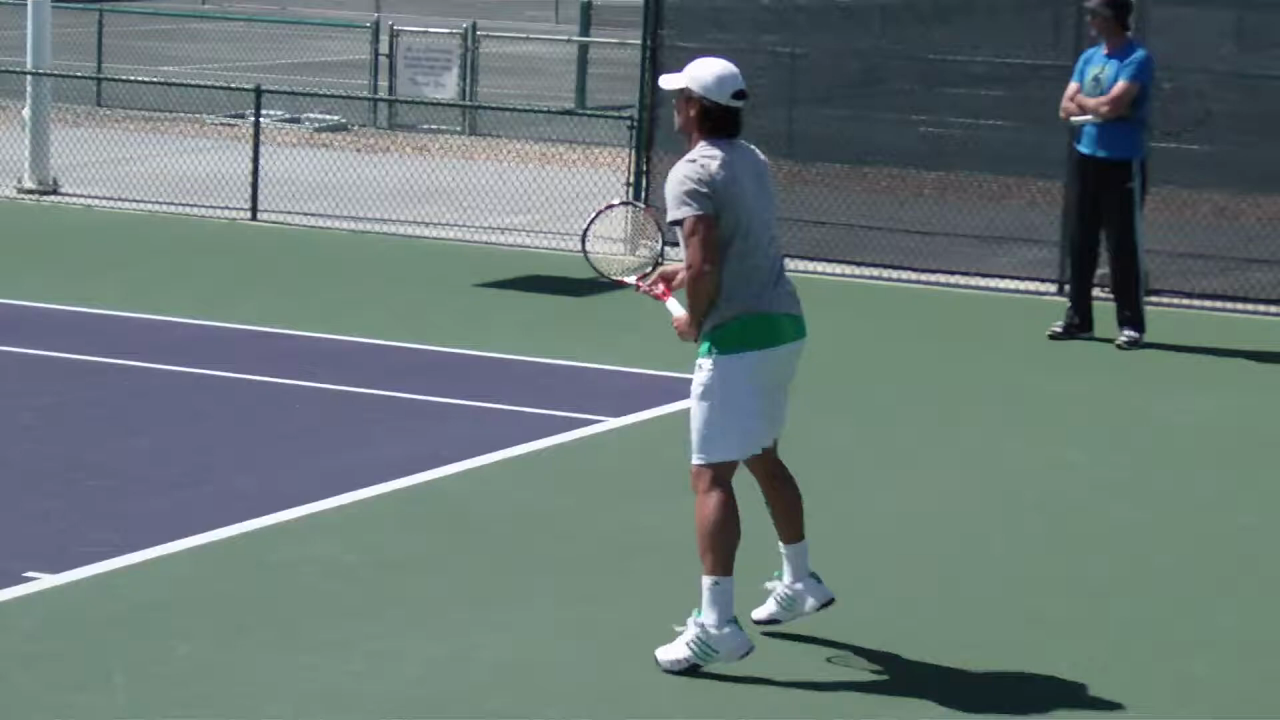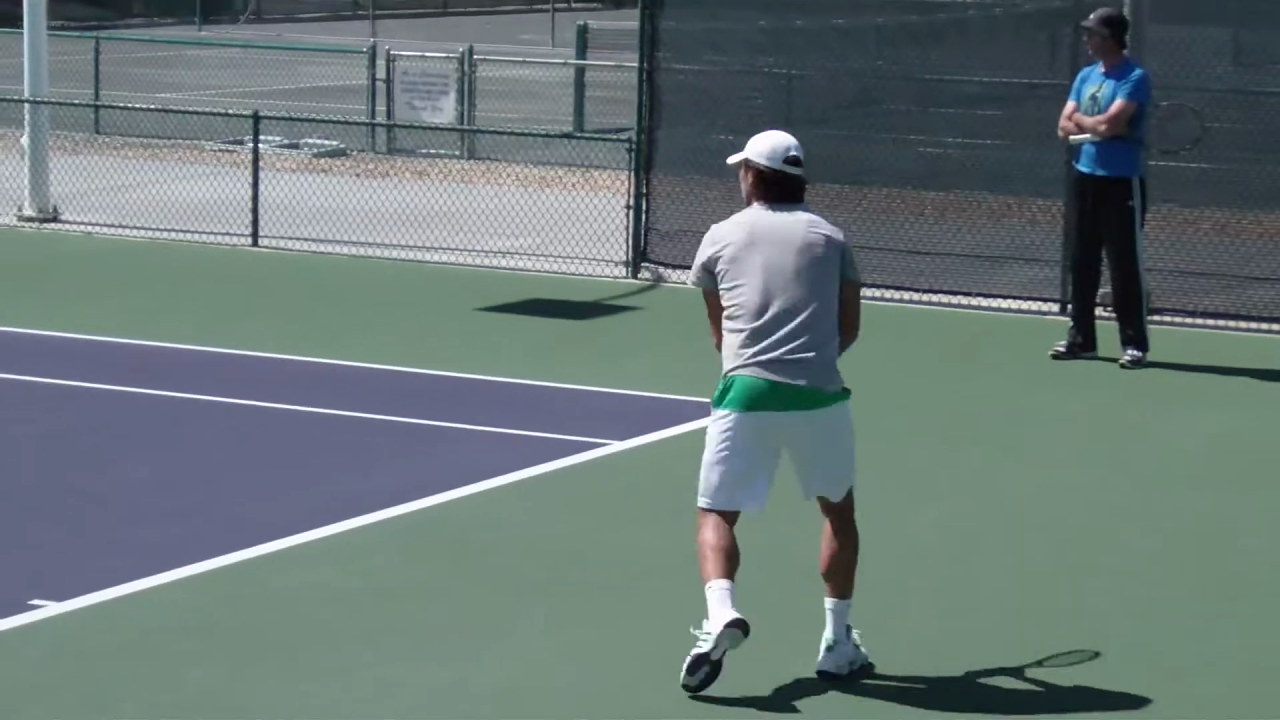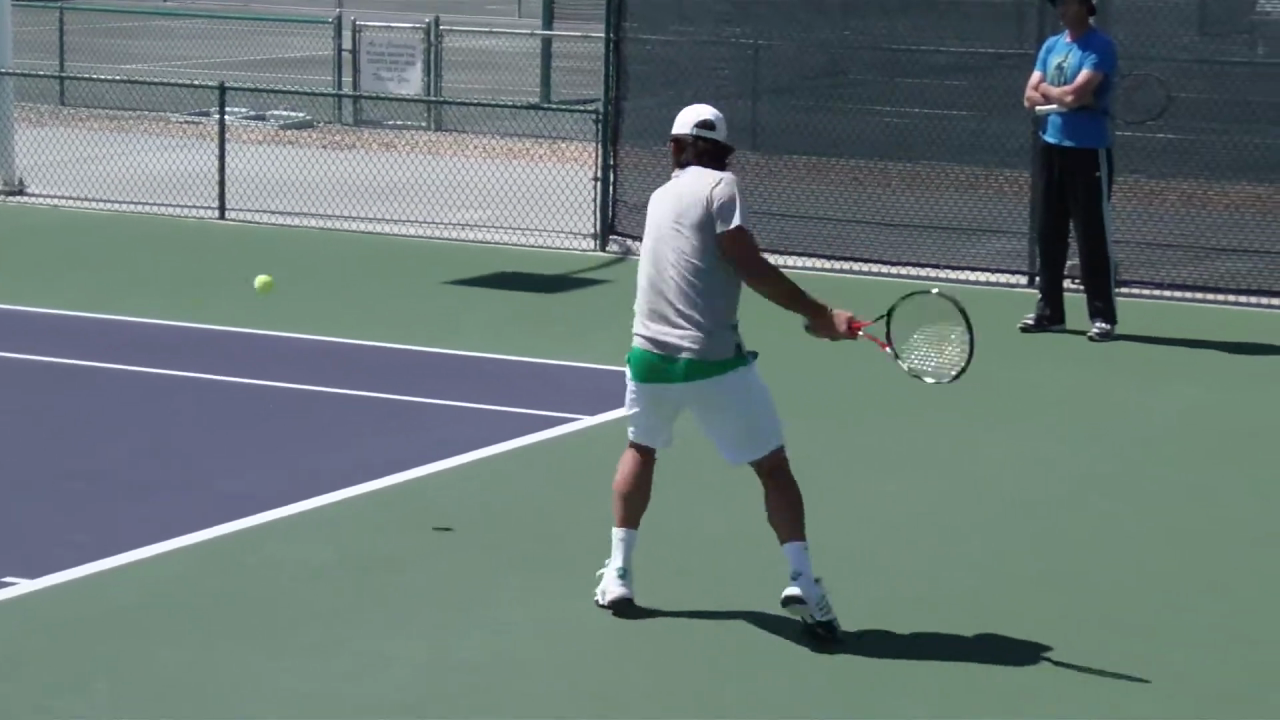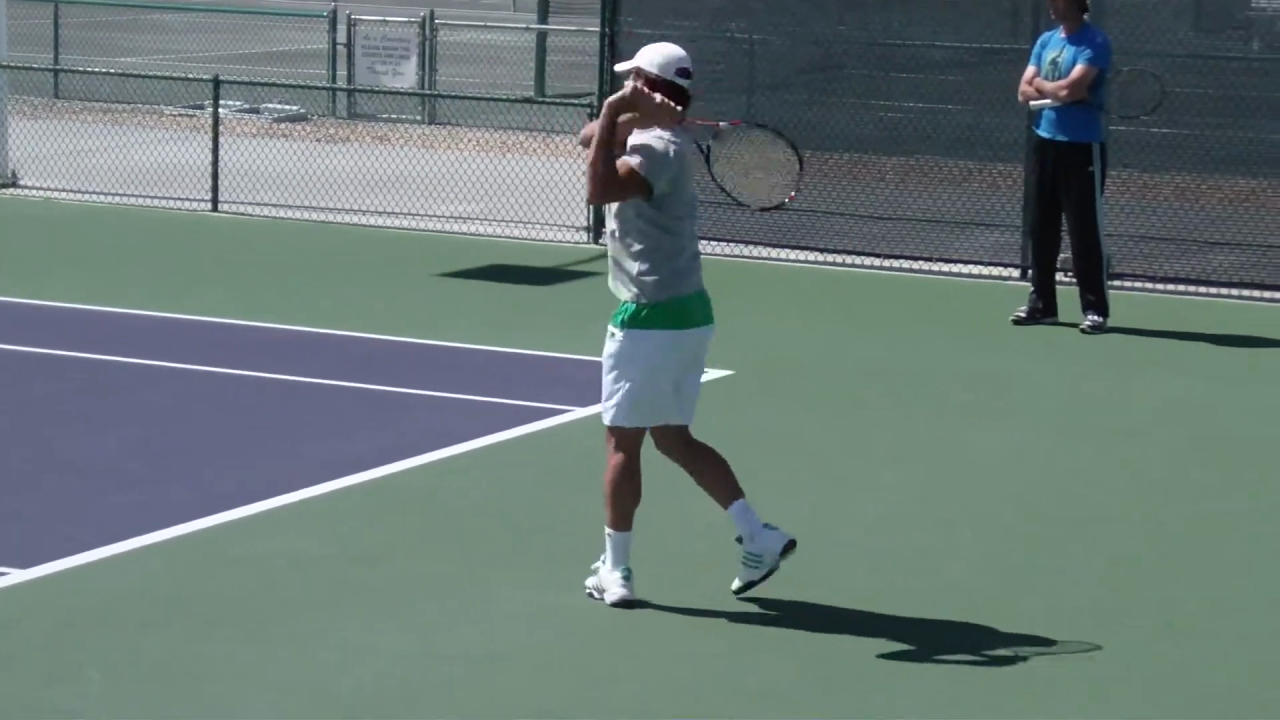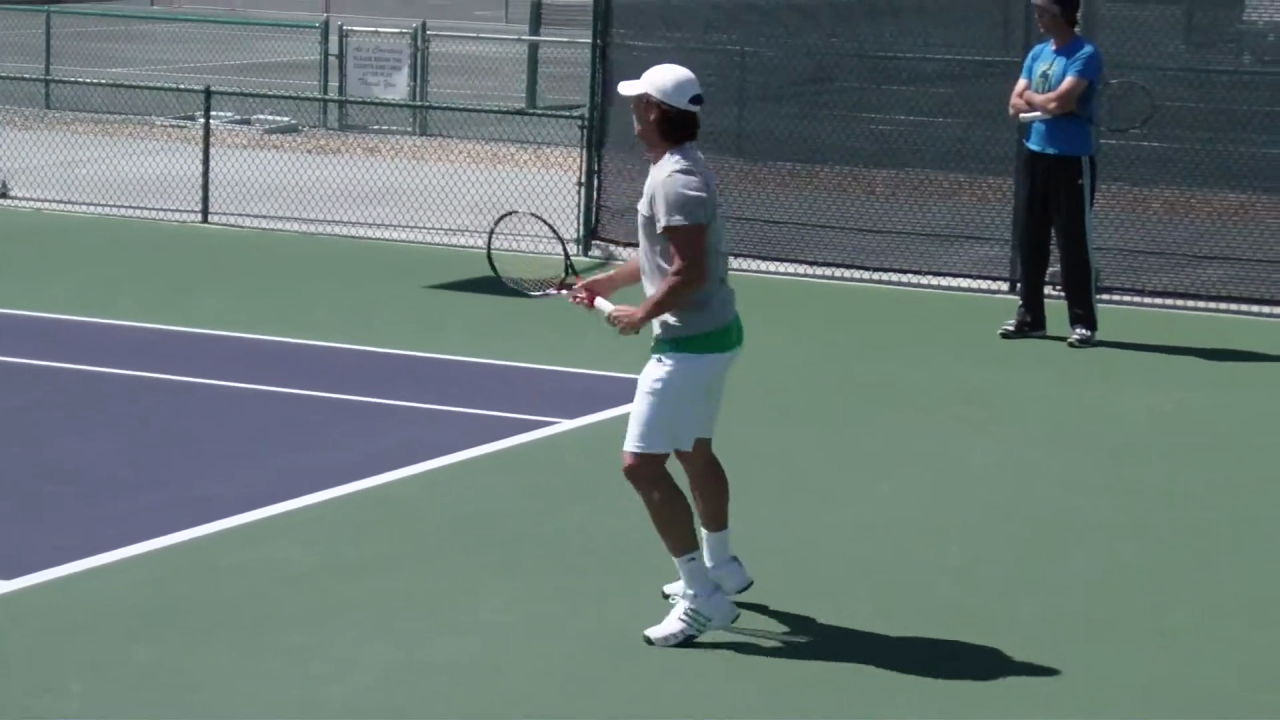
dt=0.5s
person 1, frame 1
left shoulder: (691, 174)
right shoulder: (753, 160)
left elbow: (704, 266)
left wrist: (692, 318)
right wrist: (681, 274)
left hip: (740, 336)
right hip: (784, 325)
left knee: (711, 478)
right knee: (762, 457)
left ankle: (715, 626)
right ankle: (799, 581)
person 1, frame 2
left shoulder: (718, 239)
right shoulder: (830, 235)
right elbow: (848, 327)
left hip: (747, 393)
right hip: (820, 395)
left knee: (713, 516)
right knee: (839, 512)
left ankle: (721, 617)
right ankle: (838, 643)
person 1, frame 3
left shoulder: (660, 196)
right shoulder: (721, 187)
right elbow: (754, 270)
left wrist: (801, 311)
right wrist: (816, 311)
left hip: (651, 359)
right hip: (714, 363)
left knee: (639, 451)
right knee: (774, 467)
left ankle: (617, 575)
right ankle: (803, 585)
person 1, frame 4
left shoulder: (660, 147)
right shoulder: (640, 126)
left elbow: (600, 191)
right elbow: (593, 138)
left wrist: (612, 117)
right wrist: (616, 118)
left hip: (651, 316)
right hip: (687, 311)
left knee: (623, 441)
right knee: (673, 438)
left ankle: (616, 572)
right ankle: (756, 535)
person 1, frame 5
left shoulder: (673, 180)
right shoulder: (686, 166)
left elbow: (690, 271)
left wrist: (640, 316)
right wrist: (604, 282)
left hip: (690, 343)
right hip: (717, 333)
left knee: (643, 466)
right knee: (693, 449)
left ankle: (704, 598)
right ankle: (722, 566)
person 2, frame 1
left shoulder: (1138, 58)
right shoulder: (1088, 57)
left elbow: (1110, 105)
right elbow: (1066, 108)
left wrist: (1083, 100)
right wrist: (1100, 109)
left hip: (1122, 163)
right hip: (1086, 158)
left knee: (1124, 247)
right knee: (1080, 243)
left ankle: (1131, 324)
right ankle: (1078, 318)
person 2, frame 2
left shoulder: (1134, 78)
right shoulder: (1085, 76)
left elbow: (1108, 124)
right elbow: (1064, 127)
left wrist: (1080, 118)
right wrist: (1095, 127)
left hip: (1121, 183)
right hip: (1084, 178)
left knee: (1125, 266)
right knee: (1082, 262)
left ankle: (1135, 343)
right ankle: (1081, 338)
person 2, frame 3
left shoulder: (1100, 46)
right shoulder: (1050, 46)
left elbow: (1074, 94)
right elbow: (1030, 97)
left wrist: (1046, 88)
right wrist: (1064, 97)
left hip: (1088, 153)
right hip: (1050, 149)
left knee: (1093, 238)
right knee: (1048, 234)
left ankle: (1103, 315)
right ankle: (1049, 310)
person 2, frame 4
left shoulder: (1095, 42)
right shoulder: (1045, 40)
left elbow: (1069, 89)
right elbow: (1024, 91)
left wrist: (1040, 83)
right wrist: (1057, 92)
left hip: (1081, 146)
right hip: (1044, 142)
left knee: (1085, 231)
right knee: (1041, 227)
left ankle: (1095, 308)
right ankle: (1042, 303)
person 2, frame 5
left shoulder: (1085, 54)
right shoulder: (1037, 53)
left elbow: (1057, 101)
right elbow: (1015, 105)
left wrist: (1031, 95)
right wrist: (1049, 106)
left hip: (1071, 161)
right hip: (1034, 155)
left knee: (1074, 245)
right knee: (1029, 240)
left ankle: (1083, 323)
right ankle: (1029, 317)
